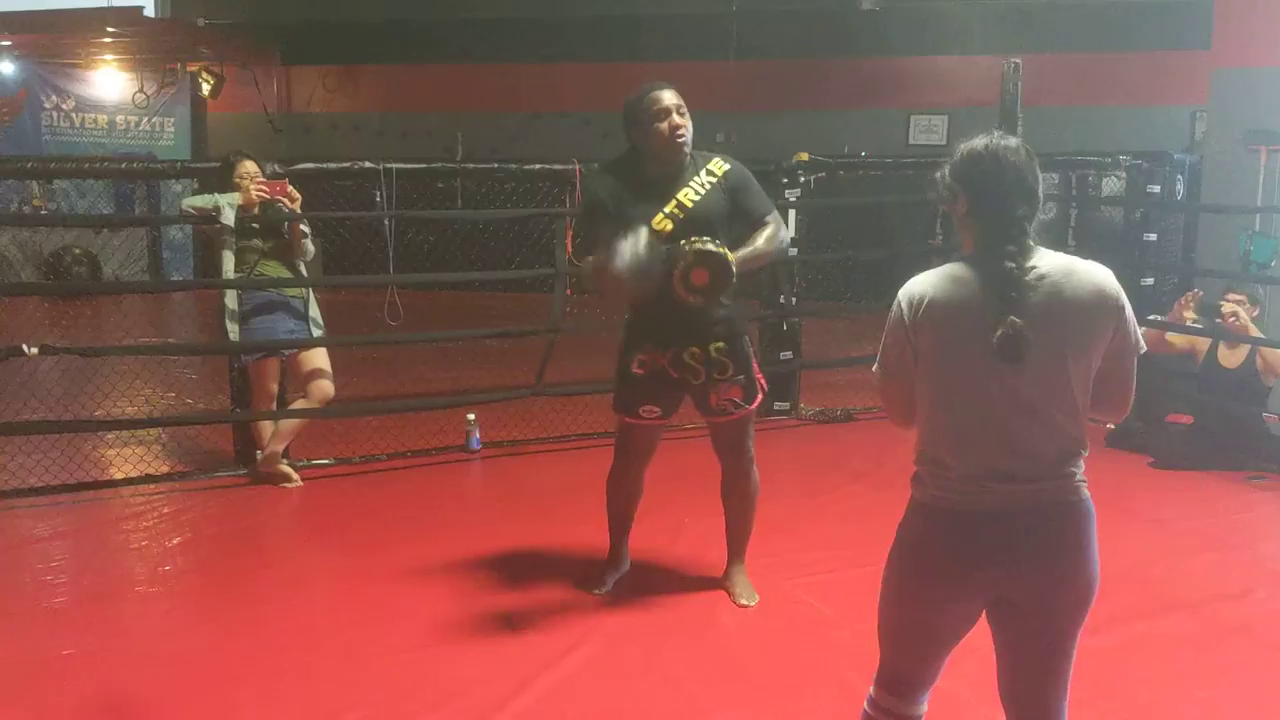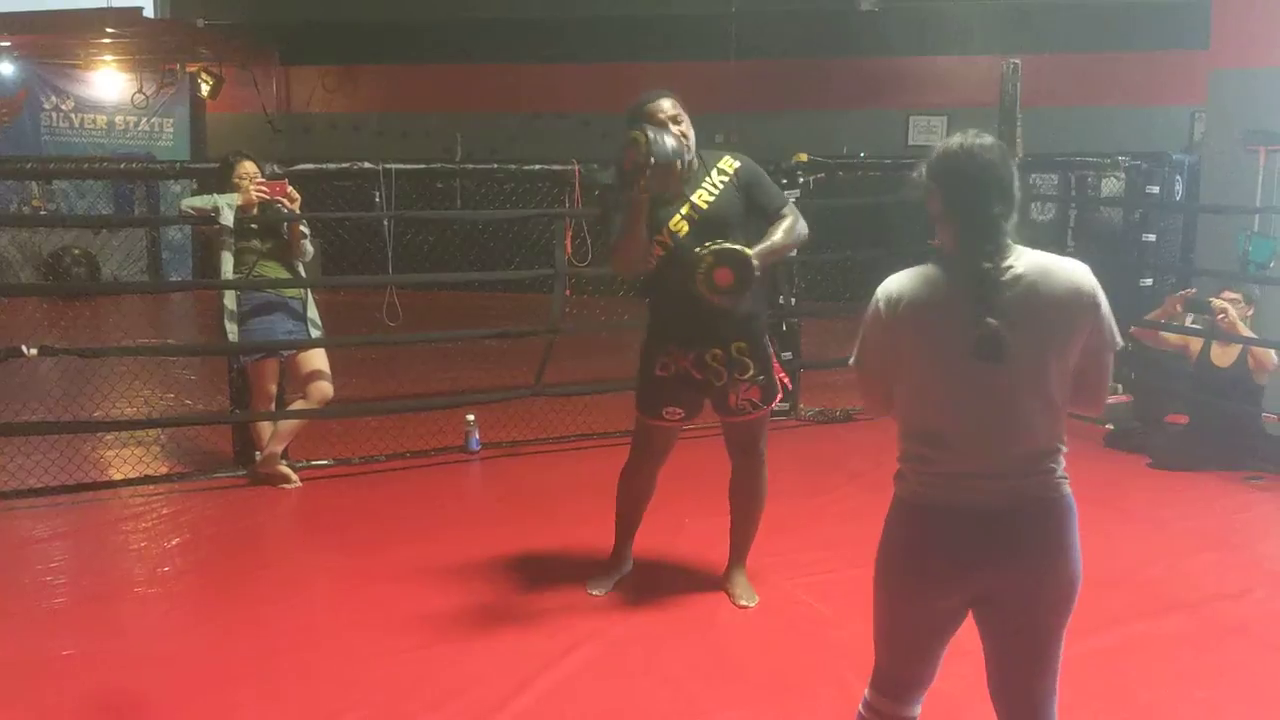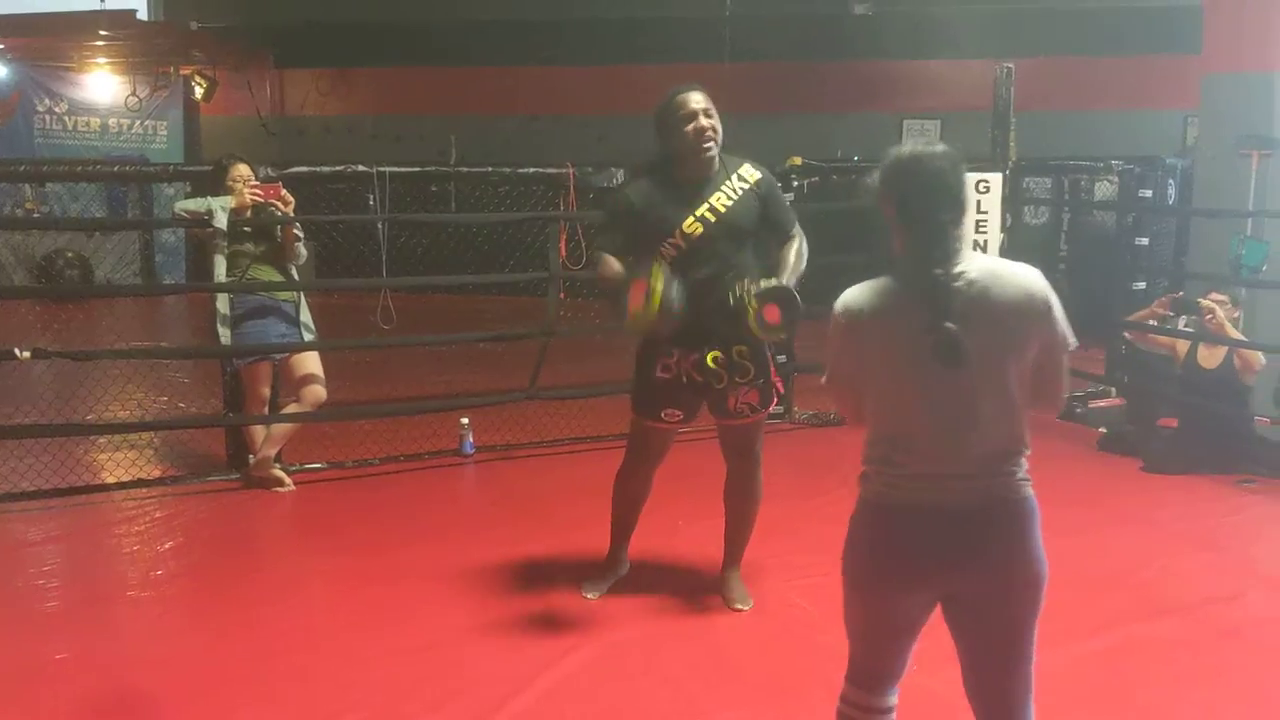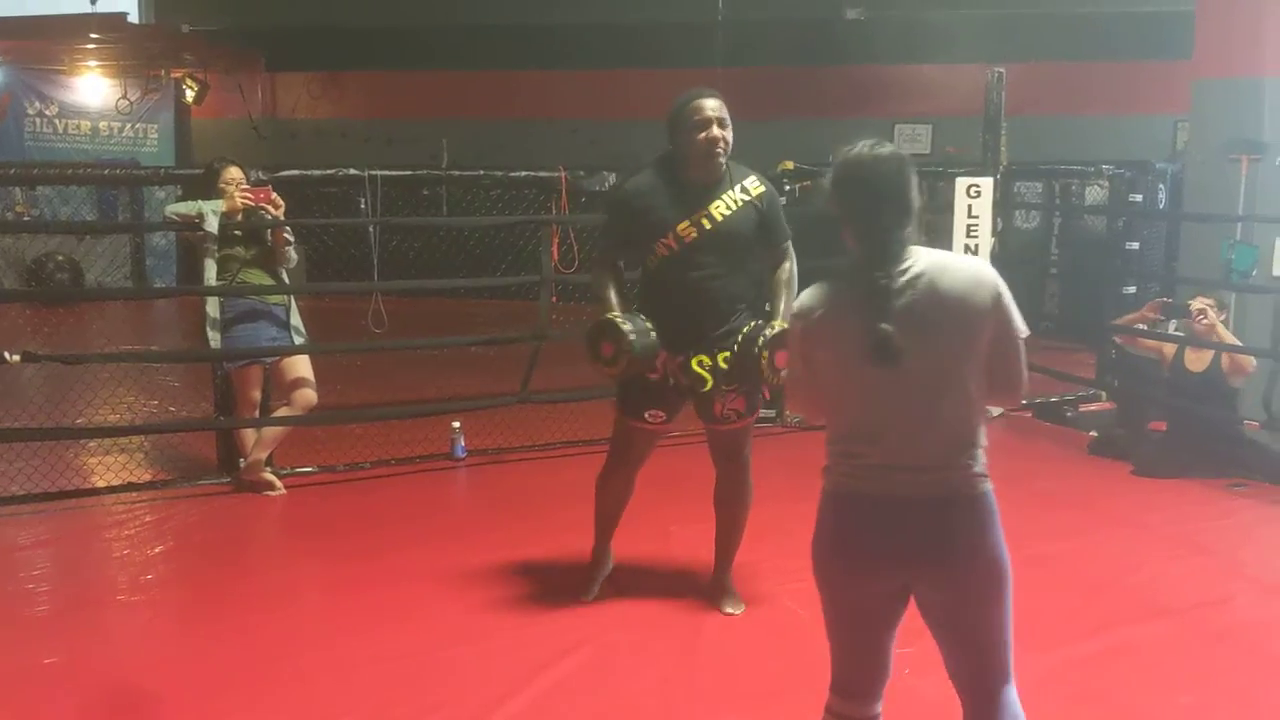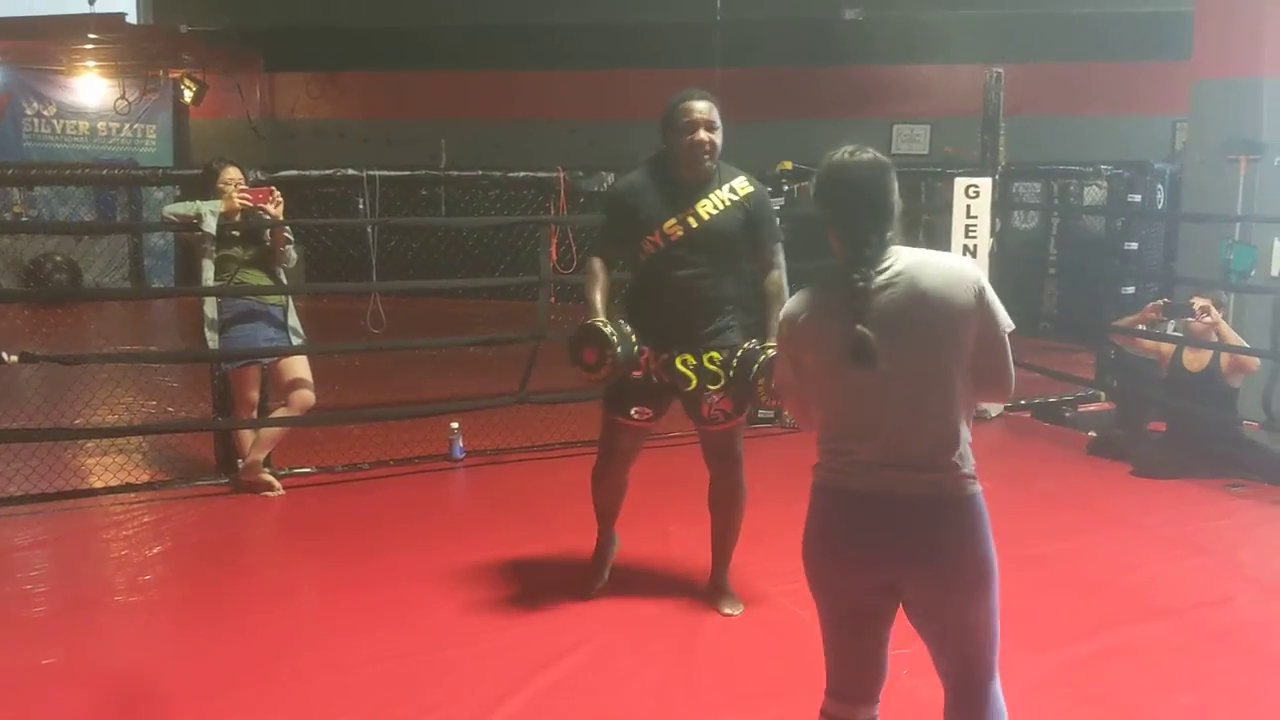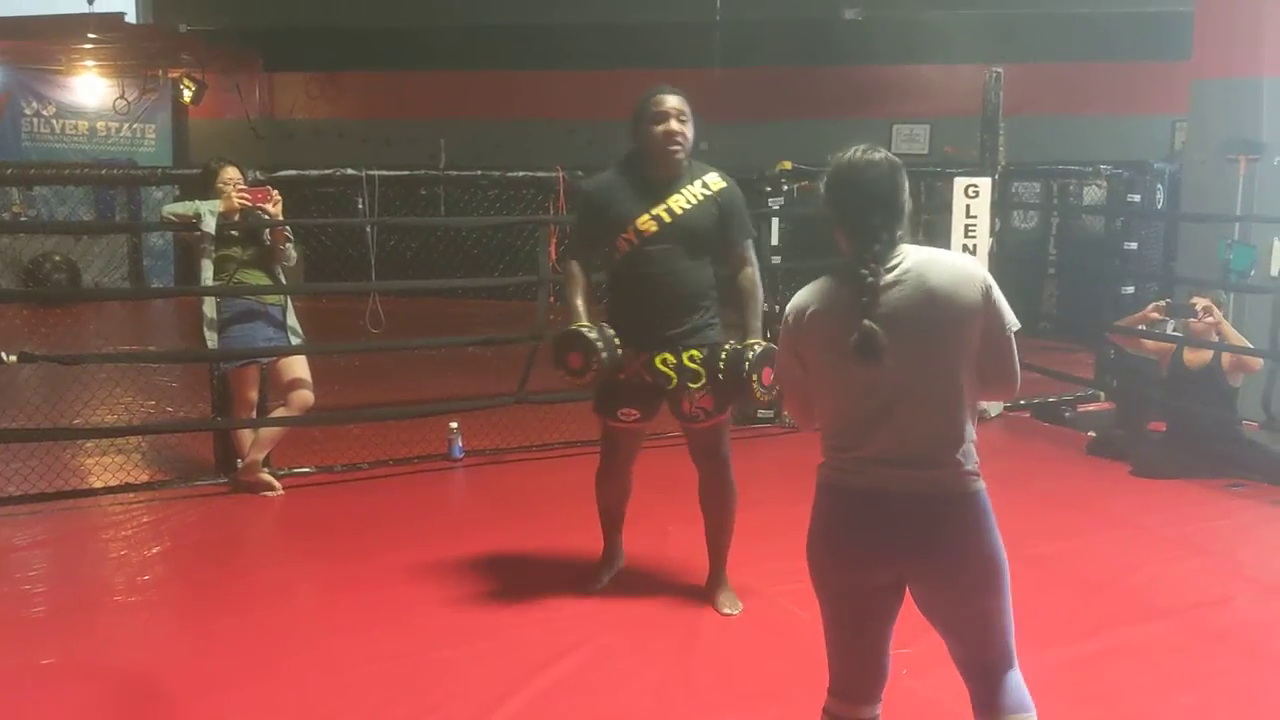
dt=0.2s
person 1, frame 1
left shoulder: (922, 296)
right shoulder: (1098, 289)
left elbow: (900, 410)
right elbow: (1114, 405)
left hip: (946, 528)
right hip: (1055, 530)
person 1, frame 2
left shoulder: (898, 296)
right shoulder: (1076, 285)
left elbow: (877, 401)
right elbow: (1092, 397)
left hip: (929, 525)
right hip: (1037, 526)
person 1, frame 3
left shoulder: (858, 308)
right shoulder: (1028, 289)
left elbow: (852, 409)
right elbow: (1050, 400)
left hip: (894, 527)
right hip: (999, 526)
person 1, frame 4
left shoulder: (814, 309)
right shoulder: (978, 281)
left elbow: (813, 409)
right elbow: (1009, 390)
left hip: (856, 520)
right hip: (957, 516)
person 1, frame 5
left shoulder: (801, 314)
right shoulder: (961, 278)
left elbow: (804, 412)
right elbow: (999, 385)
left hip: (845, 518)
right hip: (944, 515)
person 1, frame 6
left shoulder: (807, 308)
right shoulder: (967, 278)
left elbow: (803, 414)
right elbow: (1004, 383)
left hip: (850, 516)
right hip: (950, 512)
right knee: (995, 673)
person 2, frame 1
left shoulder: (724, 173)
right shoulder: (610, 189)
left elbow: (776, 231)
right elbow: (598, 266)
left wrist: (733, 262)
right wrist: (614, 277)
left hip: (719, 340)
right hip: (650, 344)
left knee: (738, 453)
right knee: (630, 454)
left ankle: (736, 565)
right ankle: (617, 556)
person 2, frame 2
left shoulder: (736, 171)
right shoulder: (634, 191)
left elbow: (795, 225)
right elbow: (627, 267)
left wrist: (754, 255)
right wrist: (642, 197)
left hip: (740, 341)
right hip: (672, 346)
left knee: (749, 454)
right knee: (646, 454)
left ankle: (737, 566)
right ankle: (621, 555)
person 2, frame 3
left shoulder: (752, 179)
right shoulder: (643, 193)
left elbow: (794, 238)
right elbow: (606, 258)
left wrist: (784, 283)
right wrist: (628, 282)
left hip: (740, 345)
right hip: (671, 349)
left knee: (744, 457)
right knee: (642, 456)
left ankle: (731, 569)
right ankle: (616, 558)
person 2, frame 4
left shoulder: (756, 191)
right shoulder: (640, 192)
left elbow: (783, 258)
right elbow: (608, 259)
left wrist: (780, 320)
right wrist: (614, 313)
left hip: (729, 349)
right hip: (657, 349)
left knee: (734, 463)
right knee: (624, 455)
left ankle: (722, 574)
right ankle: (601, 555)
person 2, frame 5
left shoulder: (747, 193)
right shoulder: (632, 190)
left elbow: (771, 267)
right elbow: (602, 257)
left wrist: (773, 338)
right wrist: (598, 316)
left hip: (717, 348)
right hip: (644, 345)
left knee: (726, 463)
right knee: (614, 455)
left ankle: (720, 576)
right ankle: (605, 542)
person 2, frame 6
left shoulder: (719, 189)
right shoulder: (604, 190)
left elbow: (744, 265)
right elbow: (579, 259)
left wrist: (754, 336)
right wrist: (580, 319)
left hip: (698, 345)
right hip: (627, 347)
left knee: (714, 461)
right knee: (616, 457)
left ankle: (718, 576)
right ankle: (612, 551)
person 3, frame 1
left shoulder: (278, 214)
right shoulder: (227, 219)
left elbow: (305, 253)
right elbow: (187, 205)
left wrist: (295, 216)
right wrist: (238, 201)
left hip: (298, 307)
right hip: (259, 307)
left knee: (322, 389)
right knee: (266, 394)
left ankle: (270, 456)
right ankle: (271, 460)
person 3, frame 2
left shoulder: (277, 215)
right shoulder: (226, 220)
left elbow: (304, 254)
right elbow: (186, 206)
left wrist: (295, 217)
right wrist: (237, 202)
left hip: (297, 308)
right hip: (259, 309)
left knee: (321, 390)
right knee: (265, 395)
left ankle: (269, 457)
right ankle: (270, 461)
person 3, frame 3
left shoulder: (269, 217)
right shoulder: (220, 223)
left elbow: (297, 258)
right elbow: (180, 208)
left wrist: (288, 219)
right wrist: (231, 204)
left hip: (290, 311)
right hip: (252, 312)
left knee: (315, 393)
right knee: (259, 398)
left ankle: (263, 460)
right ankle: (263, 463)
person 3, frame 4
left shoulder: (260, 221)
right shoulder: (210, 226)
left elbow: (288, 261)
right elbow: (170, 211)
left wrist: (279, 223)
right wrist: (223, 208)
left hip: (280, 315)
right hip: (242, 315)
left knee: (305, 397)
right knee: (249, 402)
left ankle: (253, 465)
right ankle: (254, 468)
person 3, frame 5
left shoulder: (259, 222)
right shoulder: (208, 226)
left elbow: (287, 259)
right elbow: (168, 212)
left wrist: (278, 221)
right wrist: (220, 208)
left hip: (278, 315)
right hip: (240, 316)
left knee: (303, 397)
right knee: (247, 402)
left ankle: (251, 465)
right ankle: (252, 469)
person 3, frame 6
right shoulder: (207, 226)
left elbow: (287, 258)
right elbow: (168, 212)
left wrist: (277, 220)
right wrist: (220, 208)
left hip: (277, 315)
right hip: (239, 315)
left knee: (302, 397)
right knee: (246, 402)
left ankle: (251, 465)
right ankle: (251, 469)
person 4, frame 1
left shoulder: (1263, 352)
right shoulder: (1203, 343)
right elbow: (1147, 344)
left wrist: (1248, 326)
right wrist: (1174, 318)
left hip: (1249, 443)
right hip: (1203, 437)
right knee: (1162, 450)
person 4, frame 2
left shoulder: (1254, 351)
right shoulder: (1197, 342)
right elbow: (1139, 333)
left wrist: (1235, 322)
right wrist: (1166, 312)
left hip: (1245, 442)
right hip: (1199, 437)
person 4, frame 3
left shoulder: (1239, 352)
right shoulder: (1183, 344)
left elbow: (1257, 364)
right elbow: (1129, 330)
left wrist: (1223, 322)
right wrist: (1152, 312)
left hip: (1236, 444)
right hip: (1189, 440)
right knee: (1153, 454)
person 4, frame 4
left shoulder: (1227, 355)
right shoulder: (1170, 348)
left elbow: (1249, 367)
right elbow: (1116, 332)
left wrist: (1215, 325)
right wrist: (1142, 316)
left hip: (1226, 445)
right hip: (1179, 443)
person 4, frame 5
left shoulder: (1227, 355)
right shoulder: (1169, 348)
left elbow: (1253, 365)
right elbow: (1115, 334)
left wrist: (1218, 323)
right wrist: (1143, 317)
left hip: (1225, 445)
right hip: (1178, 443)
left knee: (1272, 466)
person 4, frame 6
left shoulder: (1228, 355)
right shoulder: (1169, 348)
left elbow: (1256, 365)
right elbow: (1115, 335)
left wrist: (1221, 323)
right wrist: (1144, 317)
left hip: (1224, 444)
right hip: (1177, 443)
left knee: (1272, 466)
